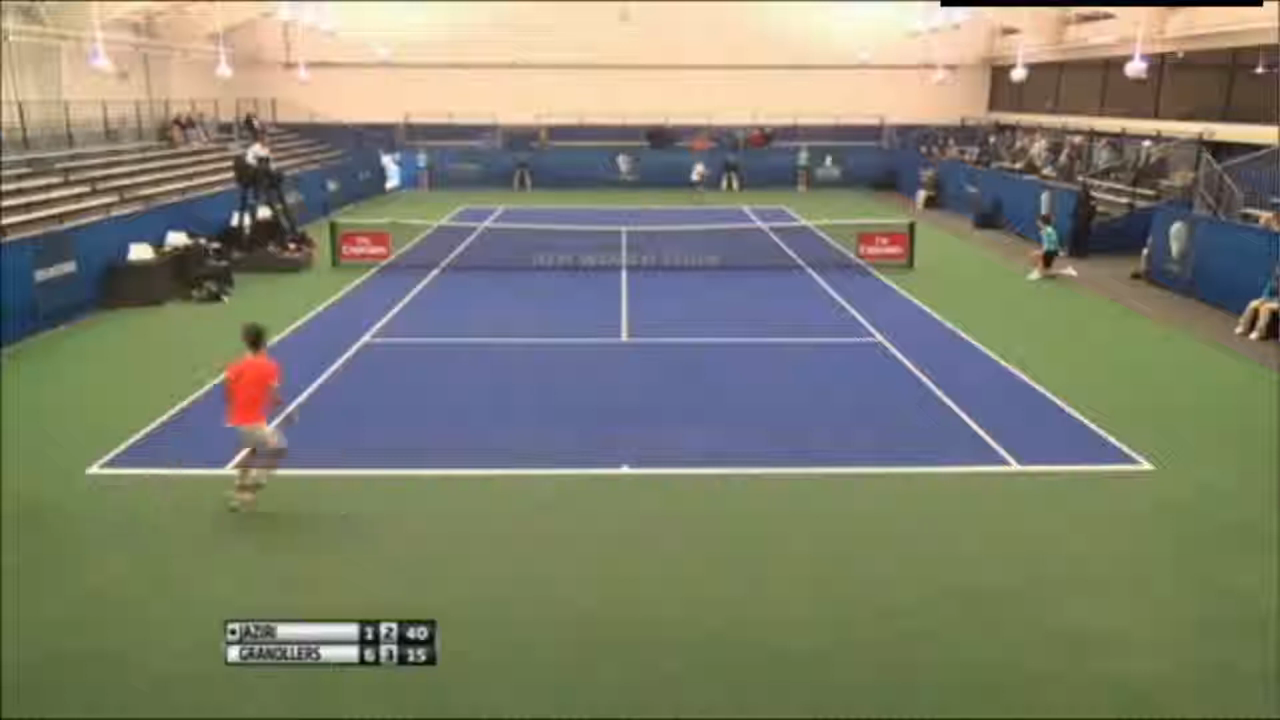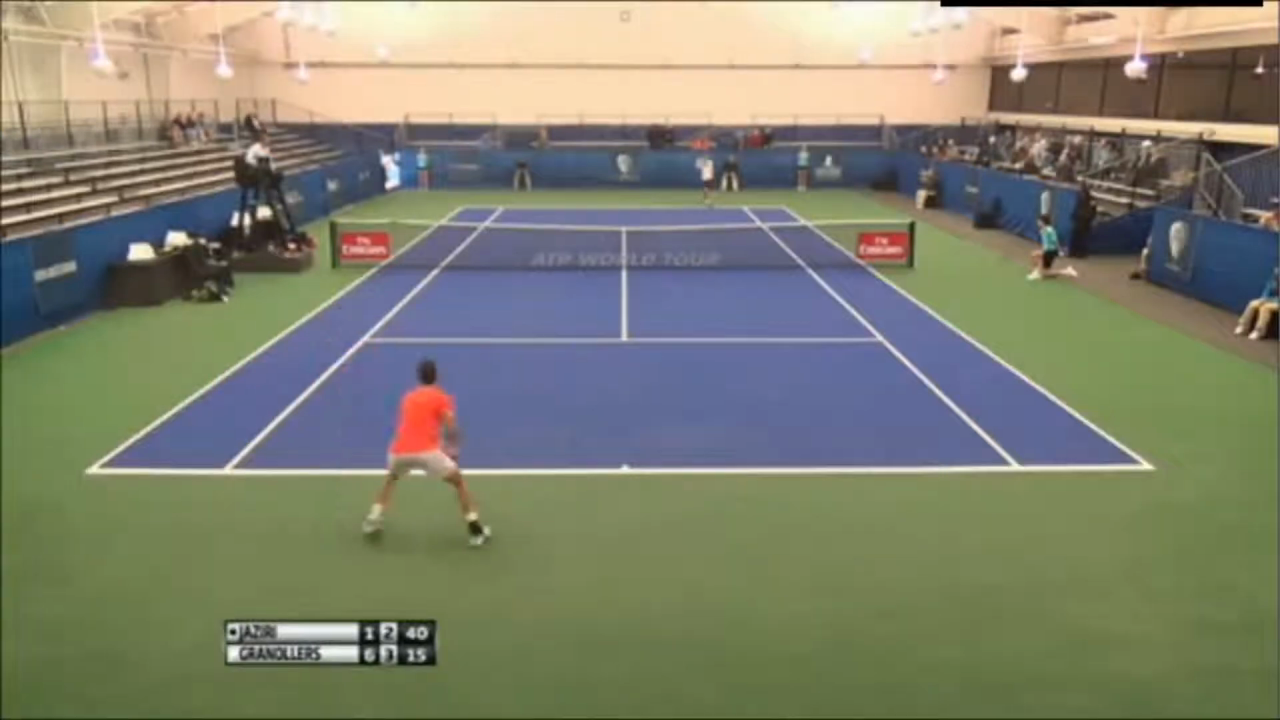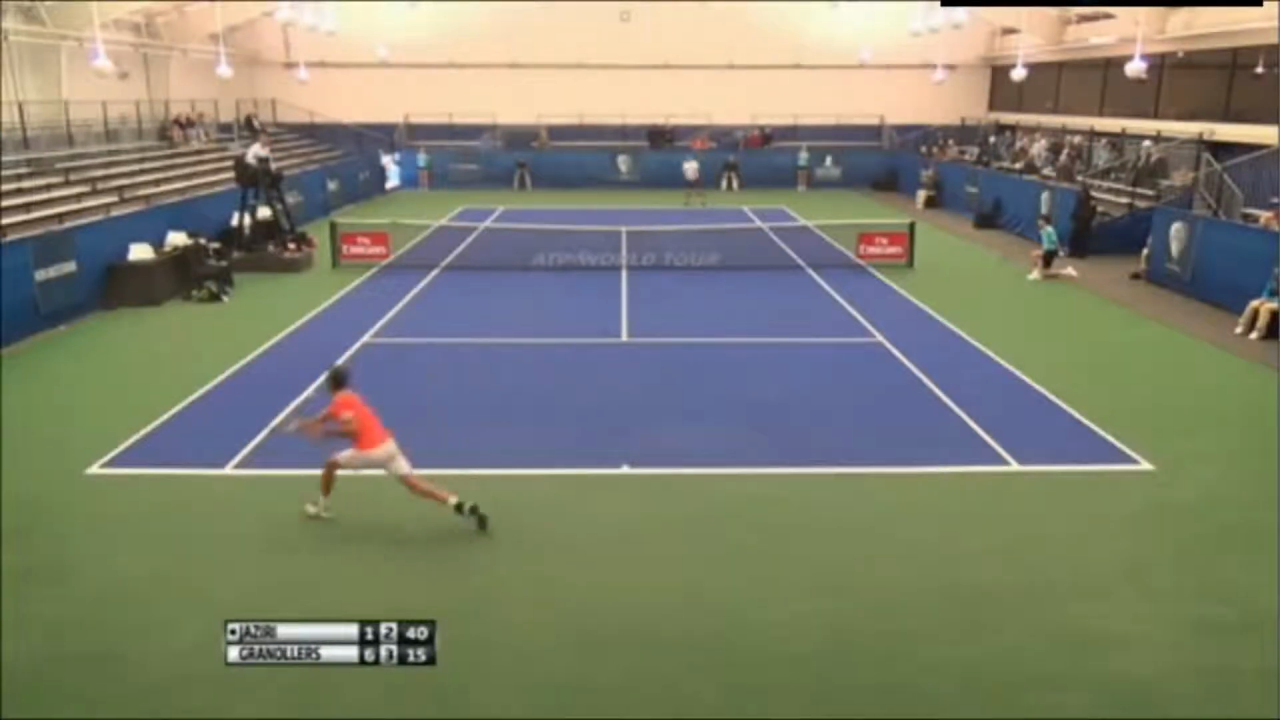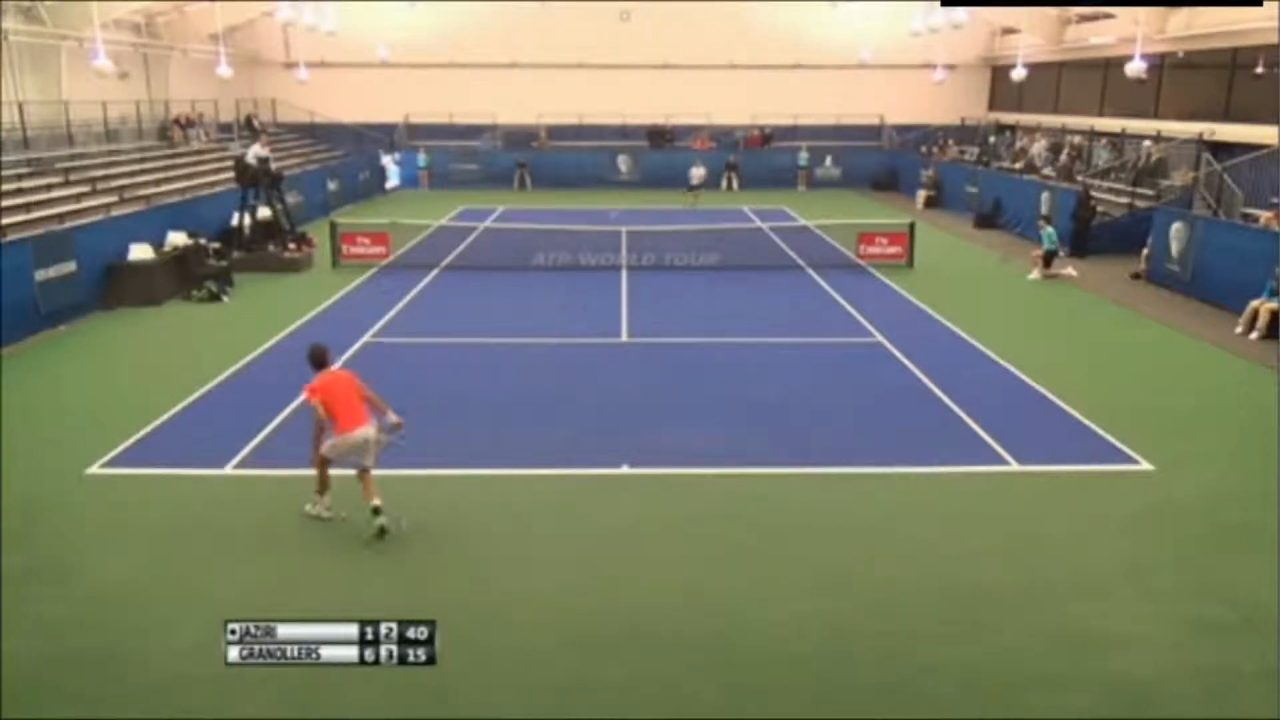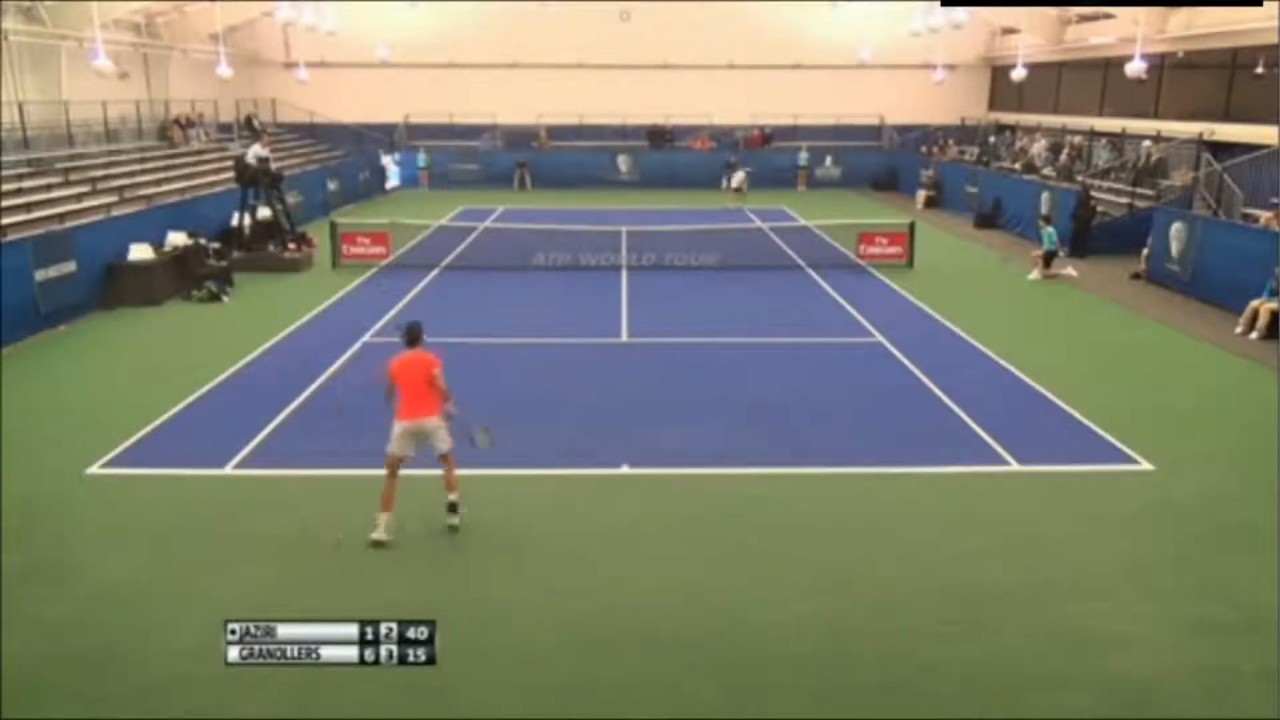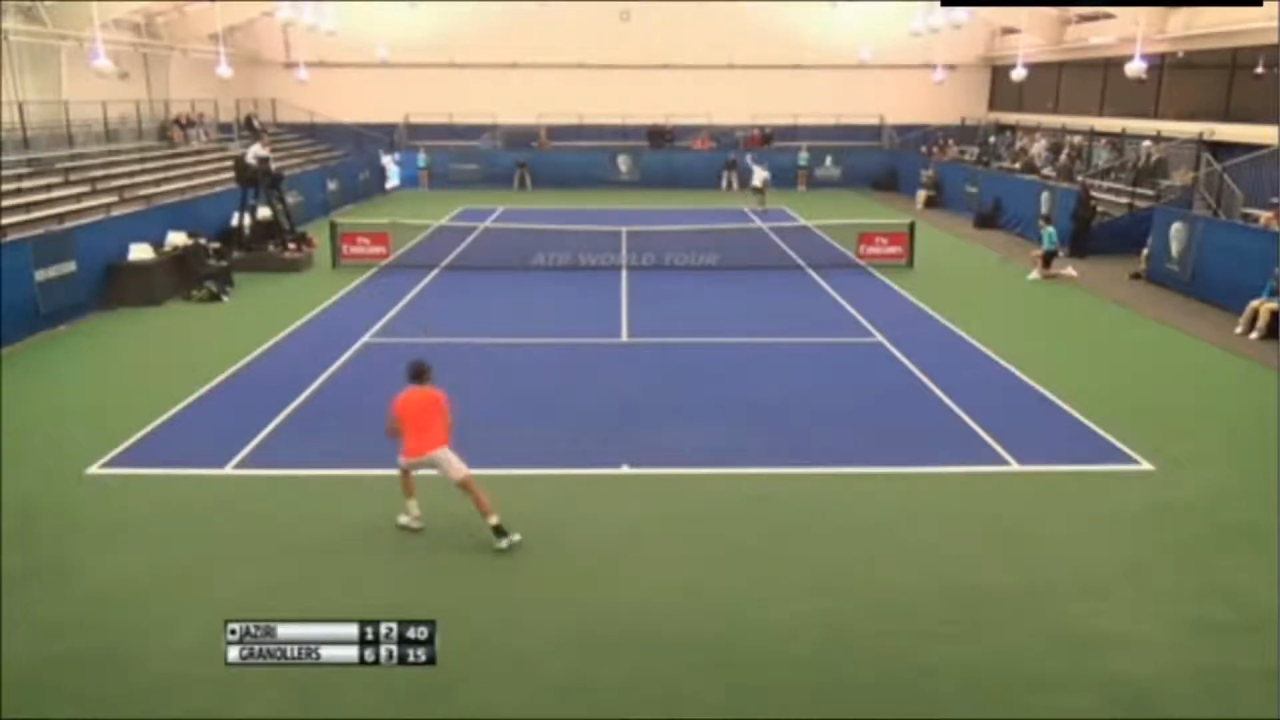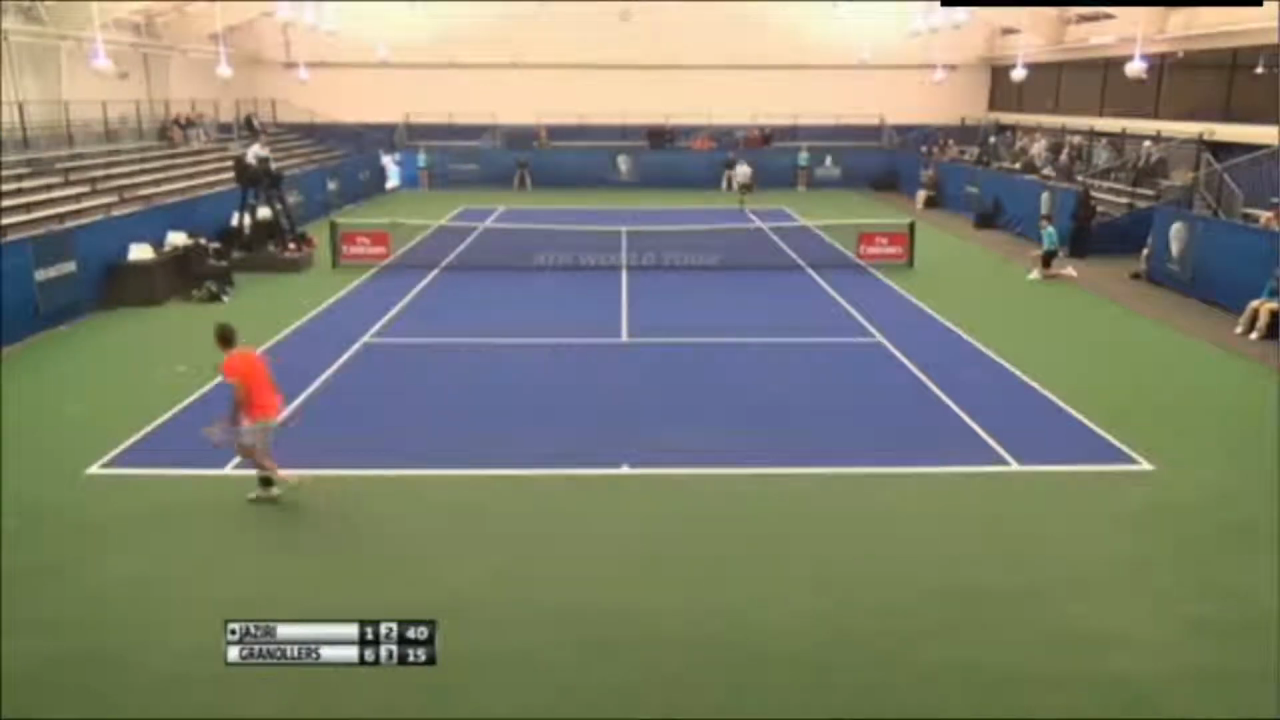
dt=0.7s
person 1, frame 1
left shoulder: (236, 365)
right shoulder: (269, 366)
left elbow: (228, 394)
right elbow: (274, 399)
left hip: (237, 421)
right hip: (254, 423)
left knee: (256, 451)
right knee: (278, 453)
left ankle: (241, 494)
right ankle: (245, 489)
person 1, frame 2
left shoulder: (408, 397)
right shoulder: (442, 398)
right elbow: (452, 429)
right wrist: (453, 447)
left hip: (399, 451)
right hip: (426, 451)
left knee: (391, 478)
right knee: (459, 482)
left ankle: (374, 519)
right ankle: (476, 530)
person 1, frame 3
left shoulder: (340, 401)
right shoulder: (349, 397)
left elbow: (353, 429)
right elbow: (329, 415)
left wrist: (325, 431)
right wrist: (308, 423)
left hip: (370, 452)
right hip: (388, 445)
left knee: (331, 464)
right knee: (416, 485)
left ankle: (321, 506)
right ankle: (464, 507)
person 1, frame 4
left shoulder: (314, 386)
right shoulder: (346, 375)
left elbow: (321, 420)
right elbow: (371, 397)
left wrist: (316, 448)
right wrist: (390, 416)
left hip: (347, 434)
right hip: (368, 429)
left knee: (322, 462)
right knee: (364, 474)
left ankle: (322, 506)
right ankle: (377, 513)
person 1, frame 5
left shoulder: (395, 363)
right shoulder: (431, 359)
left elbow: (390, 396)
right elbow: (442, 388)
right wrist: (448, 406)
left hip: (404, 422)
right hip: (431, 419)
left knee: (391, 473)
right knee: (448, 460)
left ankle: (382, 528)
right ankle: (452, 512)
person 1, frame 6
left shoulder: (398, 400)
right shoulder: (436, 394)
left elbow: (392, 432)
right elbow: (447, 425)
left hip: (412, 454)
right hip: (437, 450)
left knee: (405, 469)
right knee: (472, 489)
left ankle: (412, 516)
right ankle: (500, 534)
person 1, frame 7
left shoulder: (229, 364)
right shoulder: (253, 354)
left elbow: (239, 397)
left wrist: (233, 419)
left hip: (260, 414)
right hip: (274, 407)
left knee: (246, 452)
right knee: (256, 448)
left ankle: (281, 478)
right ankle: (268, 486)
